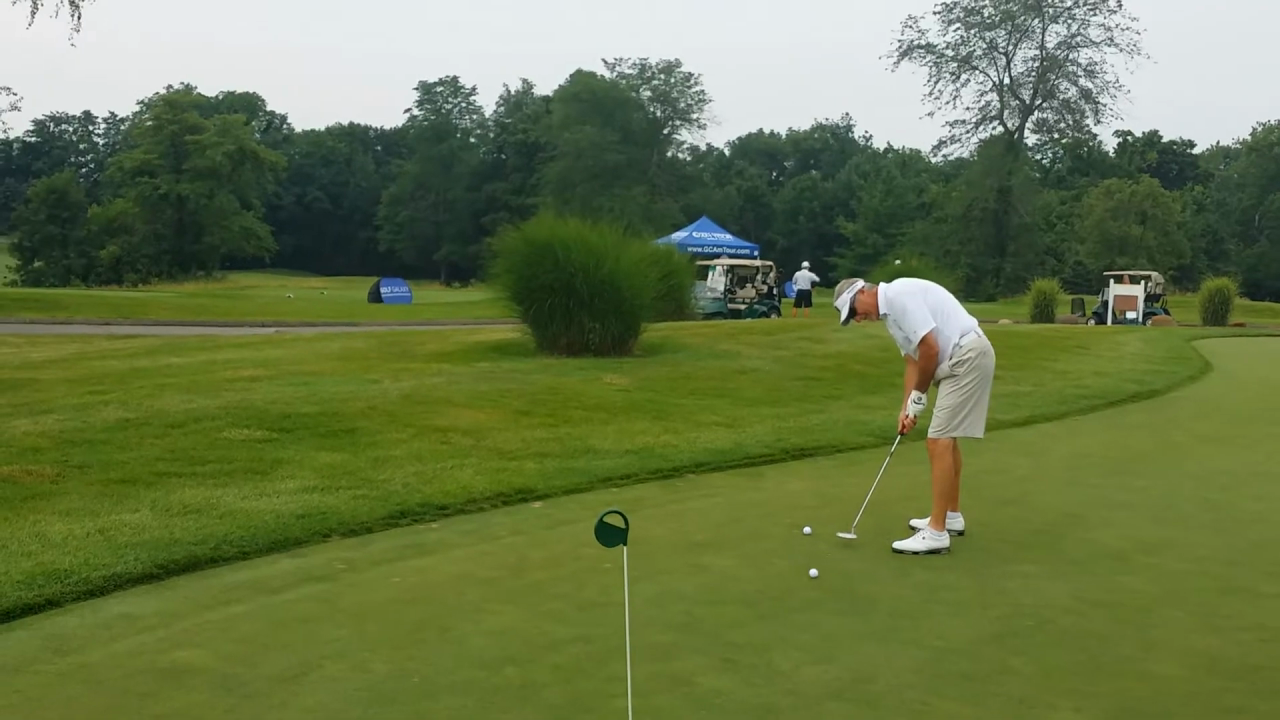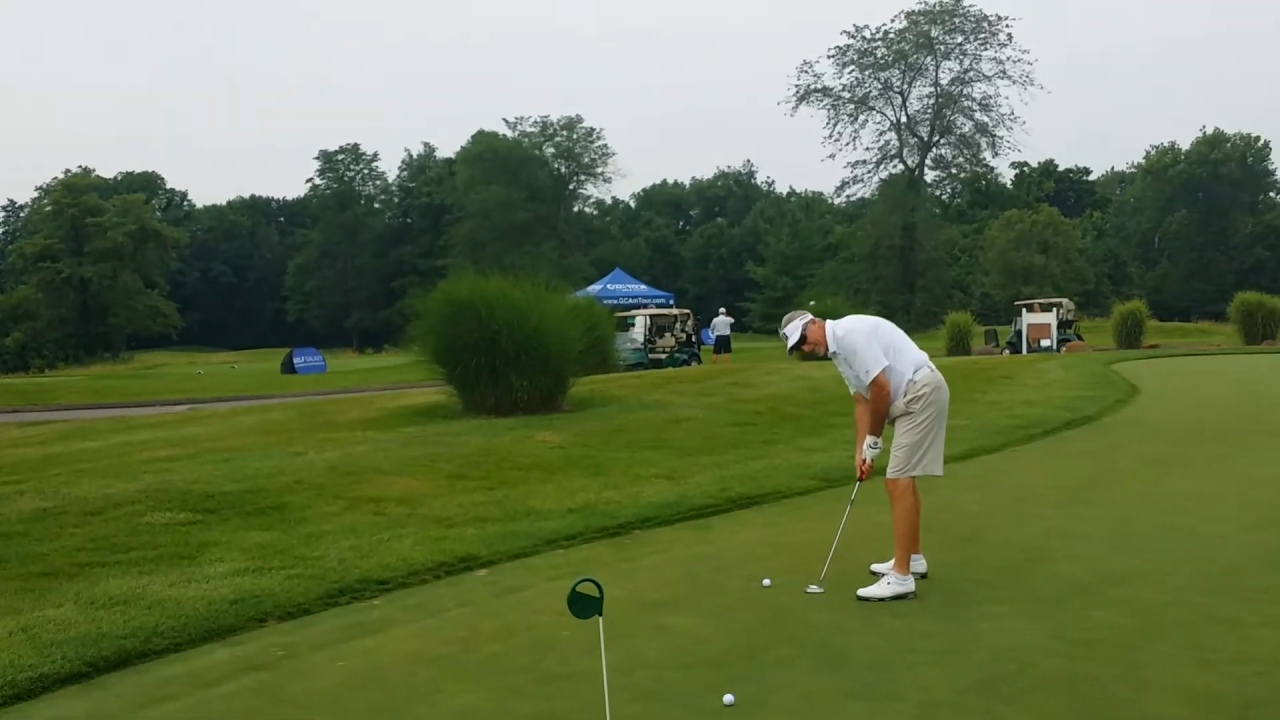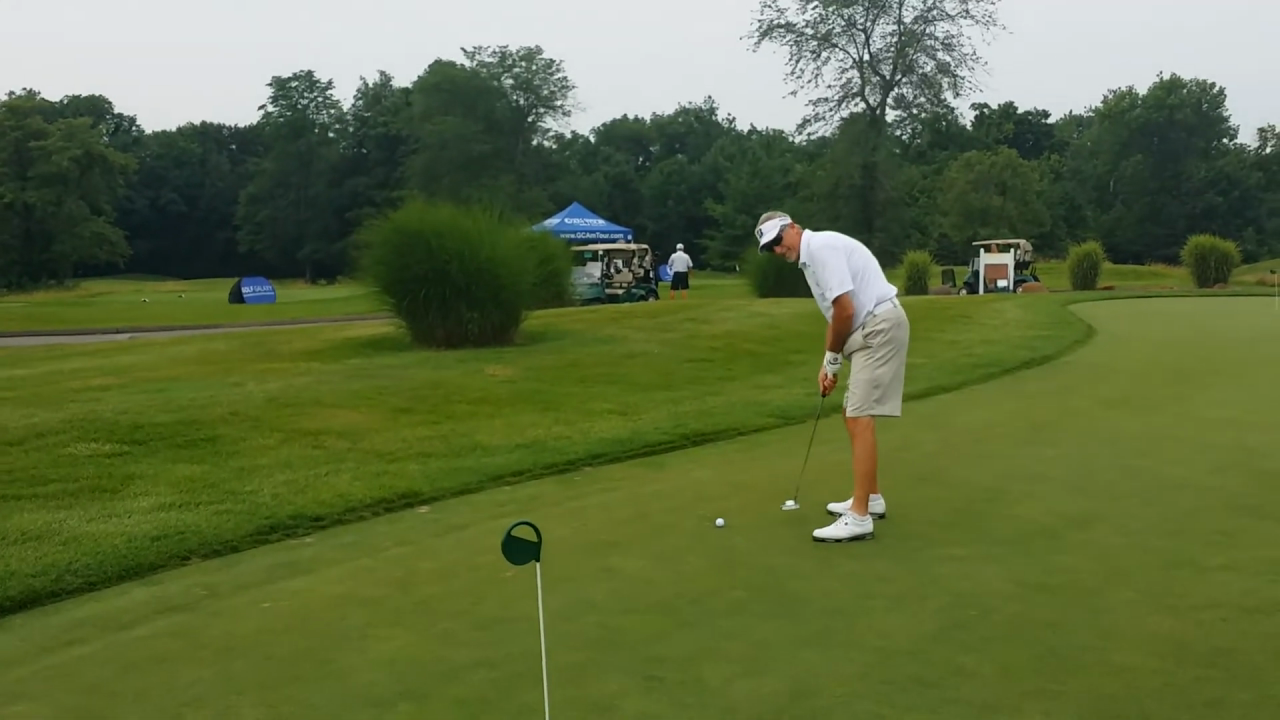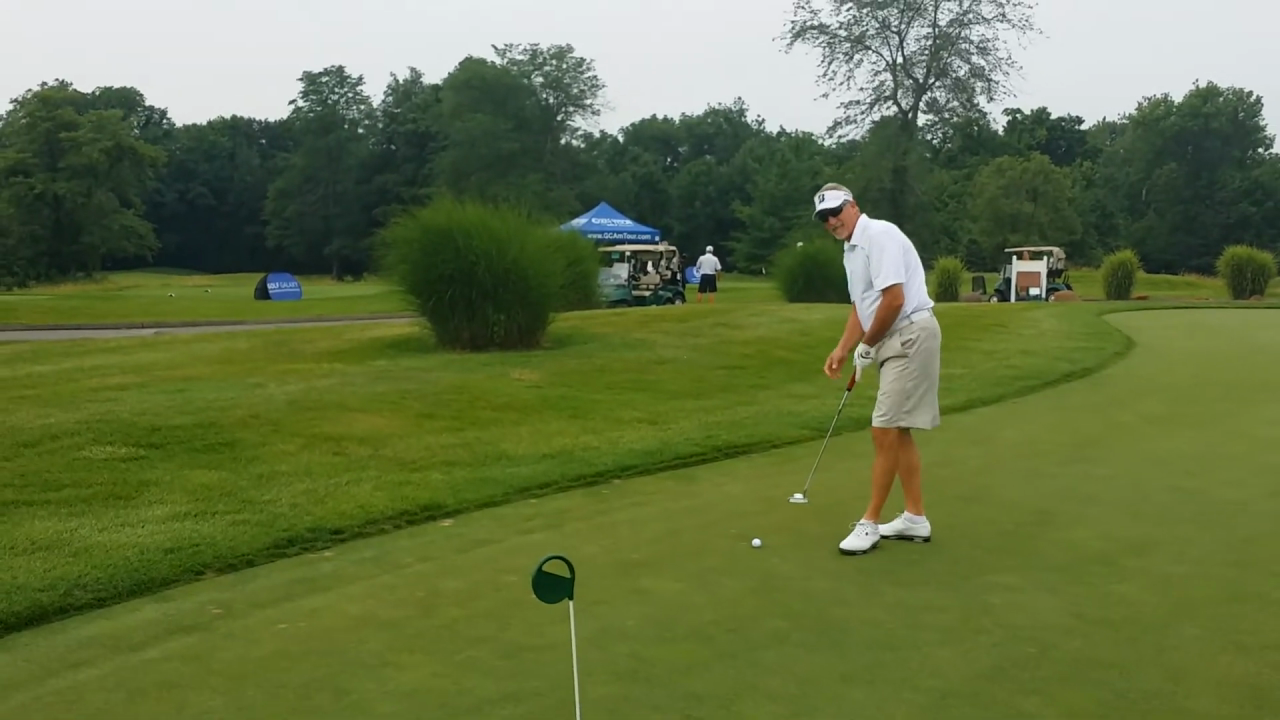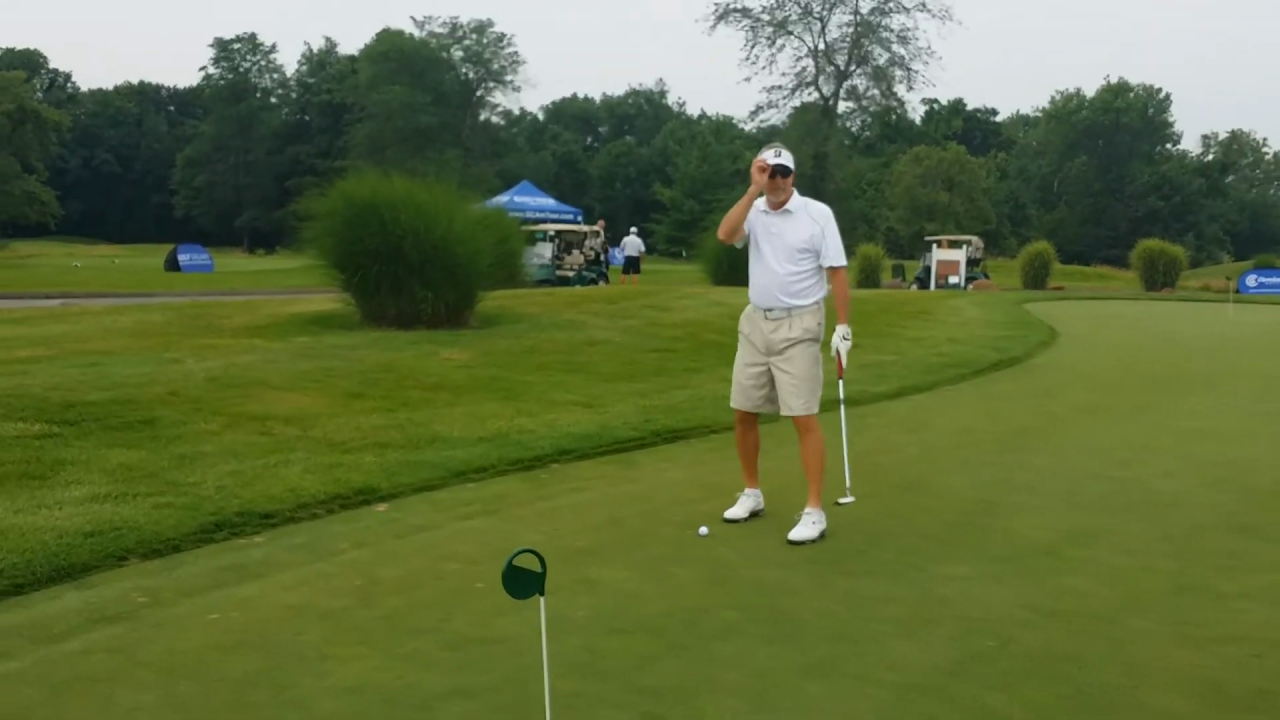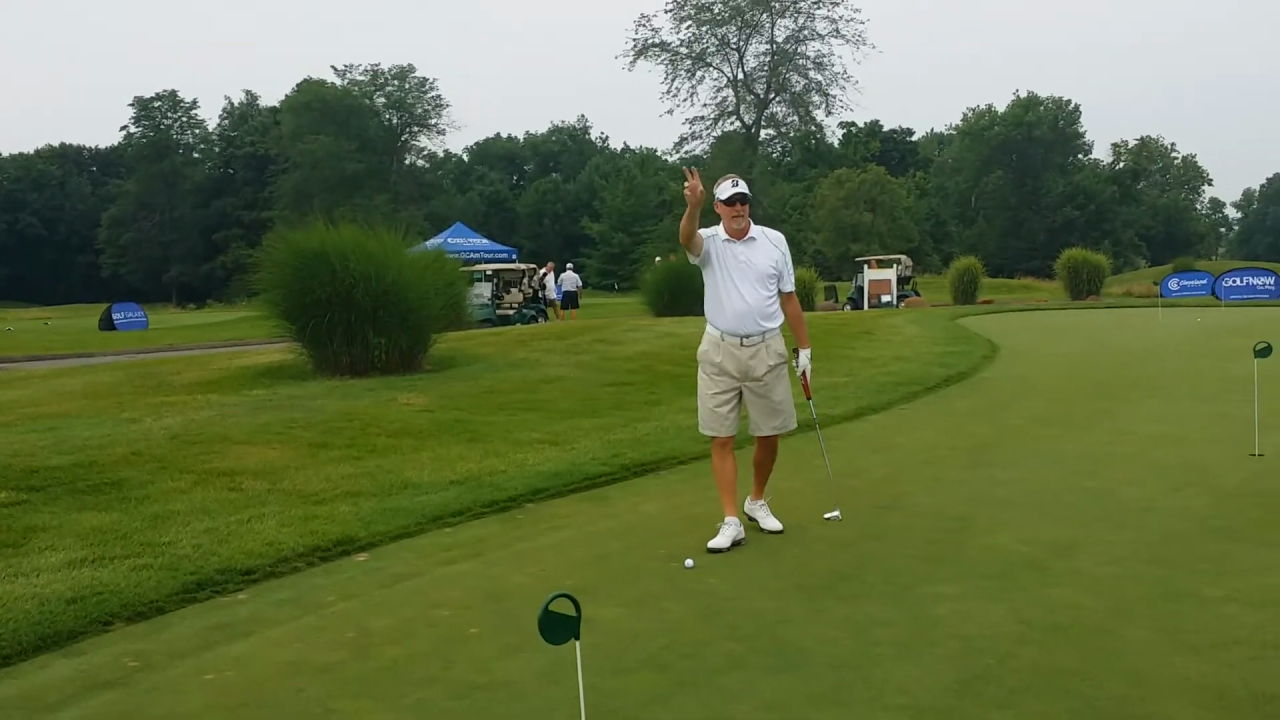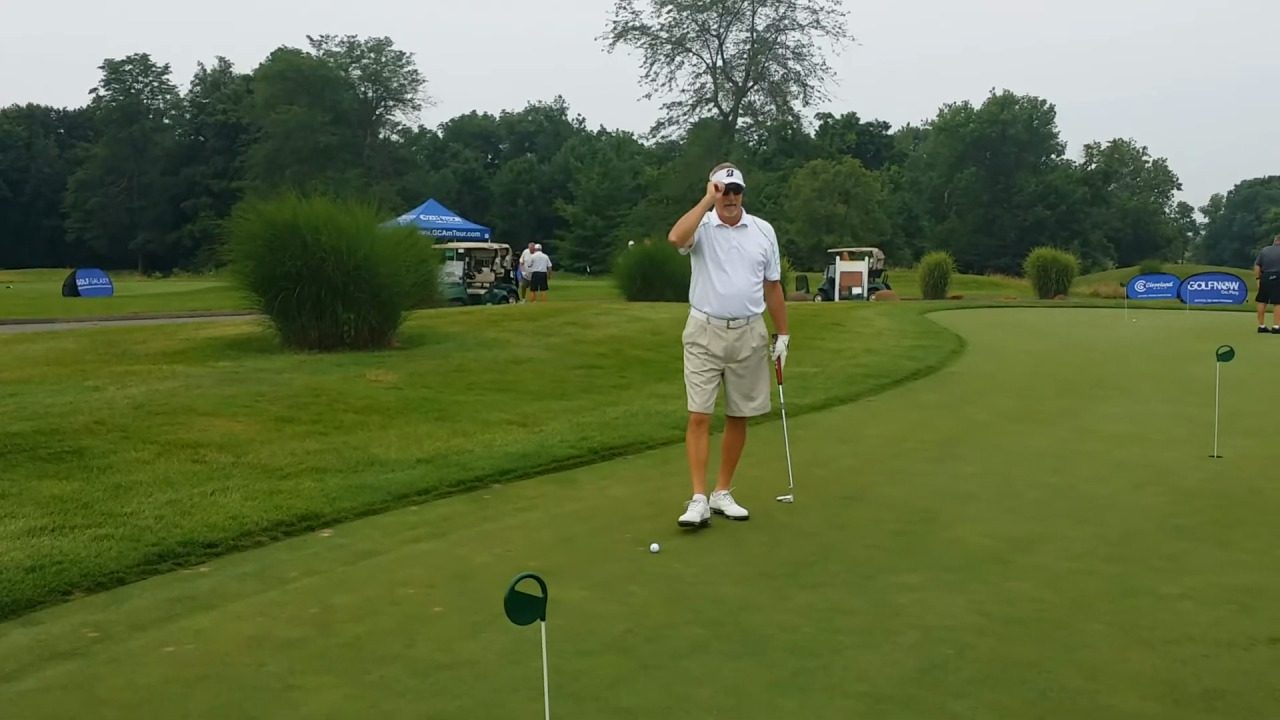
dt=0.7s
person 1, frame 1
left shoulder: (899, 295)
right shoulder: (890, 312)
left elbow: (930, 348)
right elbow: (913, 360)
left wrist: (918, 396)
right wrist: (906, 407)
left hip: (967, 357)
right hip: (960, 361)
left knee: (939, 442)
right knee: (946, 438)
left ankle: (936, 533)
right ankle: (951, 516)
person 1, frame 2
left shoulder: (850, 333)
right shoulder: (839, 350)
left elbow: (882, 390)
right elbow: (862, 401)
left wrist: (873, 441)
right wrist: (861, 451)
left hip: (921, 392)
right hip: (913, 397)
left knee: (898, 482)
right knee: (904, 478)
left ankle: (901, 577)
right ankle: (912, 558)
person 1, frame 3
left shoulder: (822, 247)
right shoulder: (810, 258)
left elbow: (845, 309)
right elbow: (836, 314)
left wrist: (832, 357)
right wrist: (827, 364)
left hip: (879, 328)
right hip: (870, 331)
left knee: (859, 420)
right knee: (856, 416)
left ankle: (859, 516)
right ankle: (871, 498)
person 1, frame 4
left shoulder: (880, 235)
right shoulder: (851, 250)
left elbow: (894, 299)
right elbow: (861, 308)
left wrist: (866, 346)
right wrist: (842, 350)
left hip: (910, 338)
right hip: (896, 341)
left knee: (885, 432)
right knee: (897, 432)
left ankle: (871, 522)
right ankle: (915, 518)
person 1, frame 5
left shoulder: (818, 213)
right shoulder: (750, 212)
left elbow: (837, 273)
right elbow: (724, 235)
left wrist: (842, 327)
right wrist: (754, 189)
left hip: (799, 326)
right hip: (755, 325)
left knee: (804, 418)
right knee: (744, 414)
left ankle: (814, 512)
right ankle: (751, 494)
person 1, frame 6
left shoulder: (775, 241)
right shoulder: (707, 241)
left elbow: (789, 300)
right elbow: (686, 238)
left wrist: (804, 349)
right wrist: (694, 205)
left hip: (767, 350)
right hip: (719, 351)
left knee: (769, 436)
right knee: (721, 440)
left ankle: (757, 501)
right ankle: (731, 522)
person 1, frame 7
left shoulder: (764, 231)
right shoulder: (700, 227)
left elbow: (773, 288)
right elbow: (676, 238)
left wrist: (783, 336)
right wrist: (708, 201)
left hip: (749, 334)
right hip: (704, 333)
left knee: (739, 418)
right knee: (698, 417)
left ankle: (722, 494)
right ankle: (698, 500)
